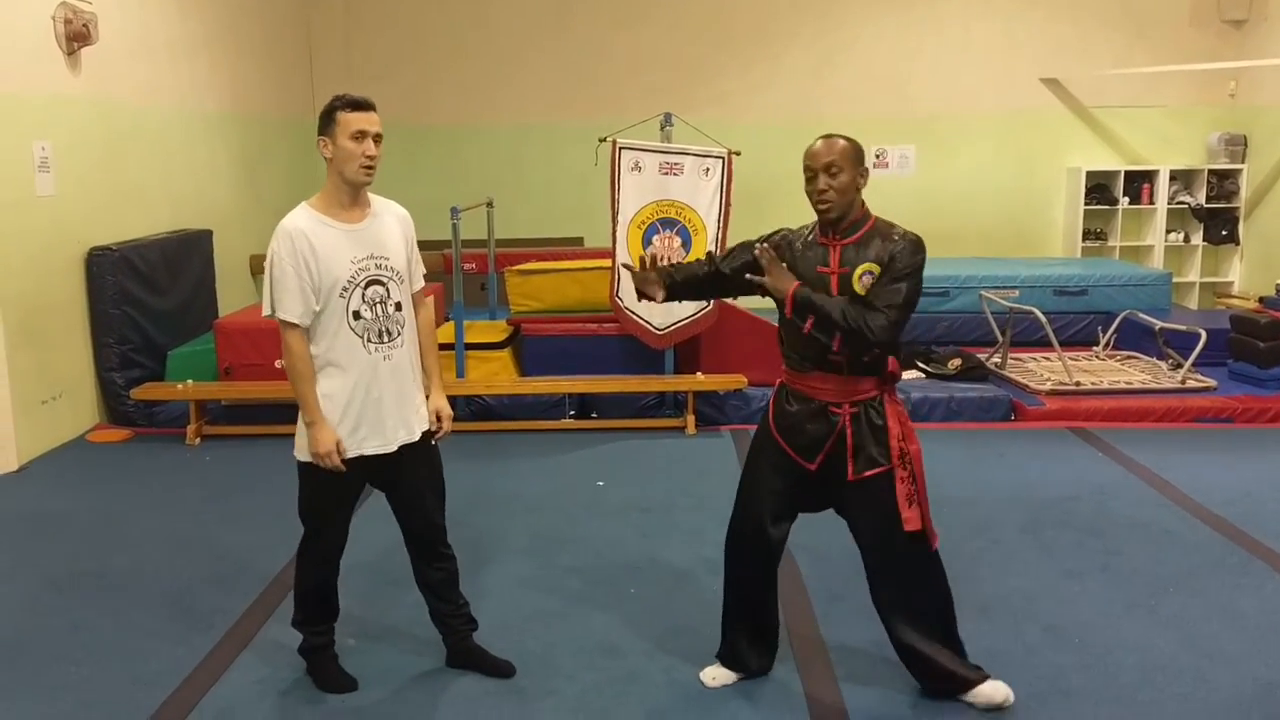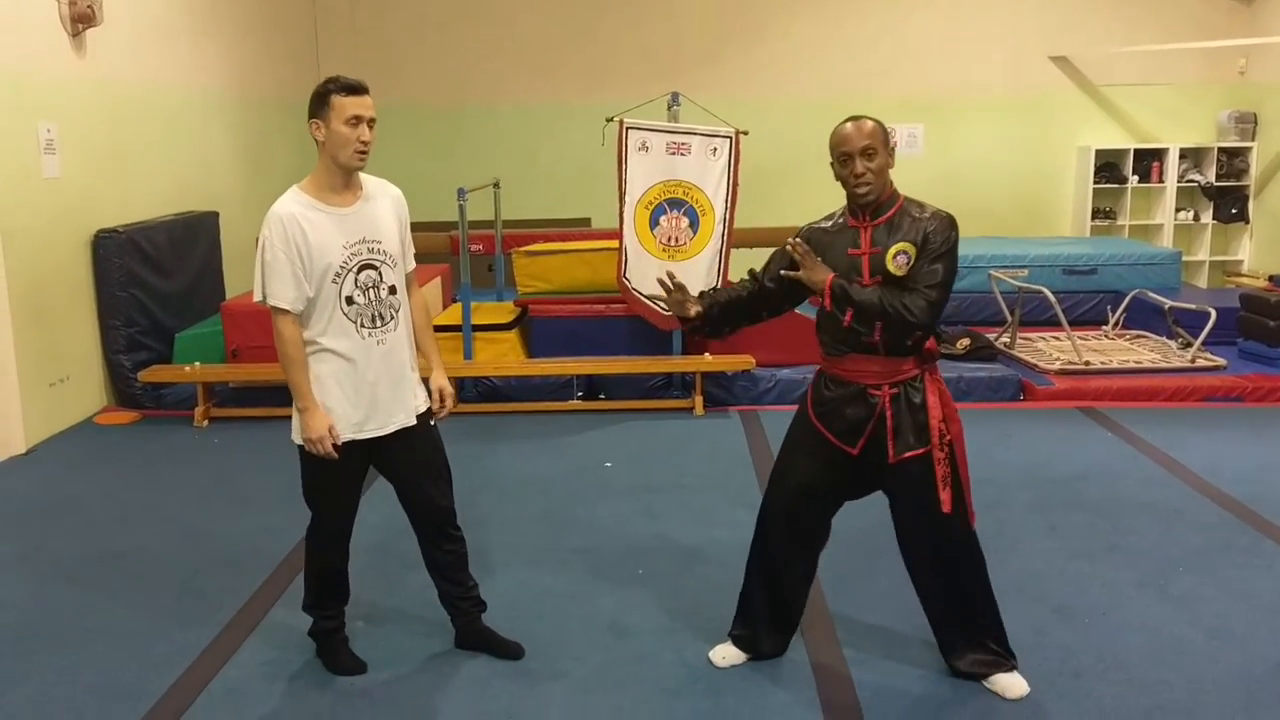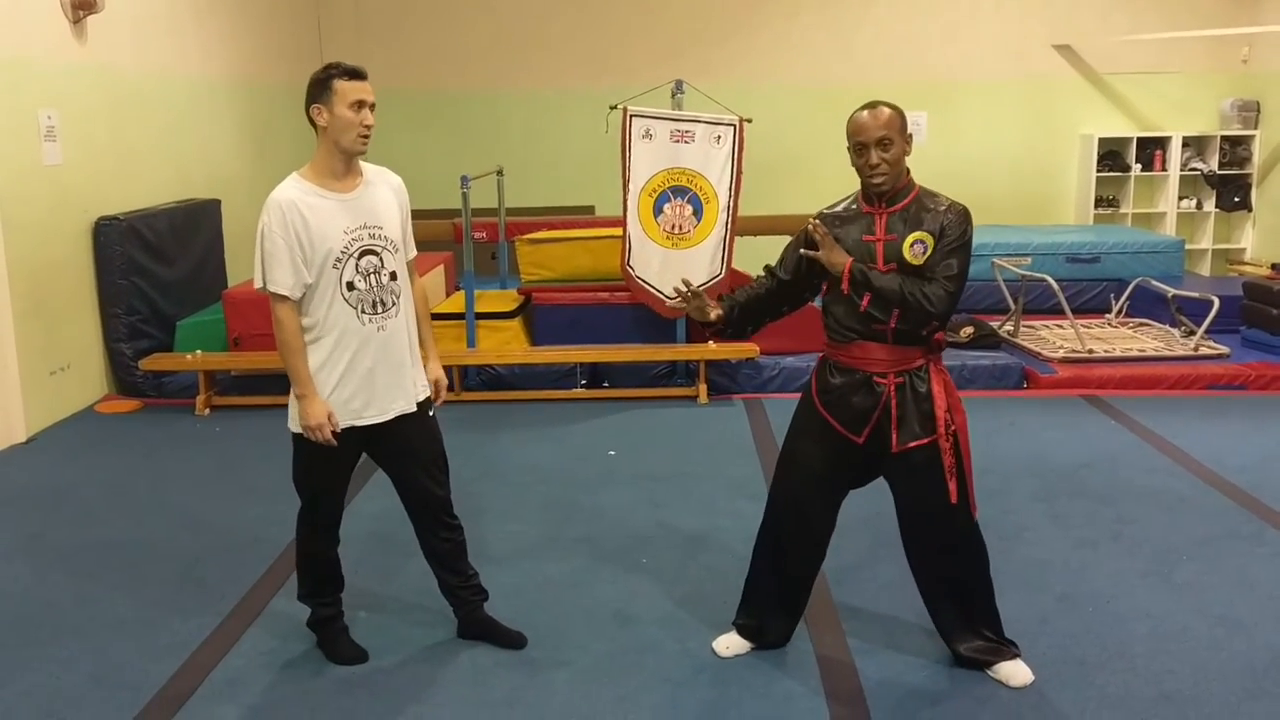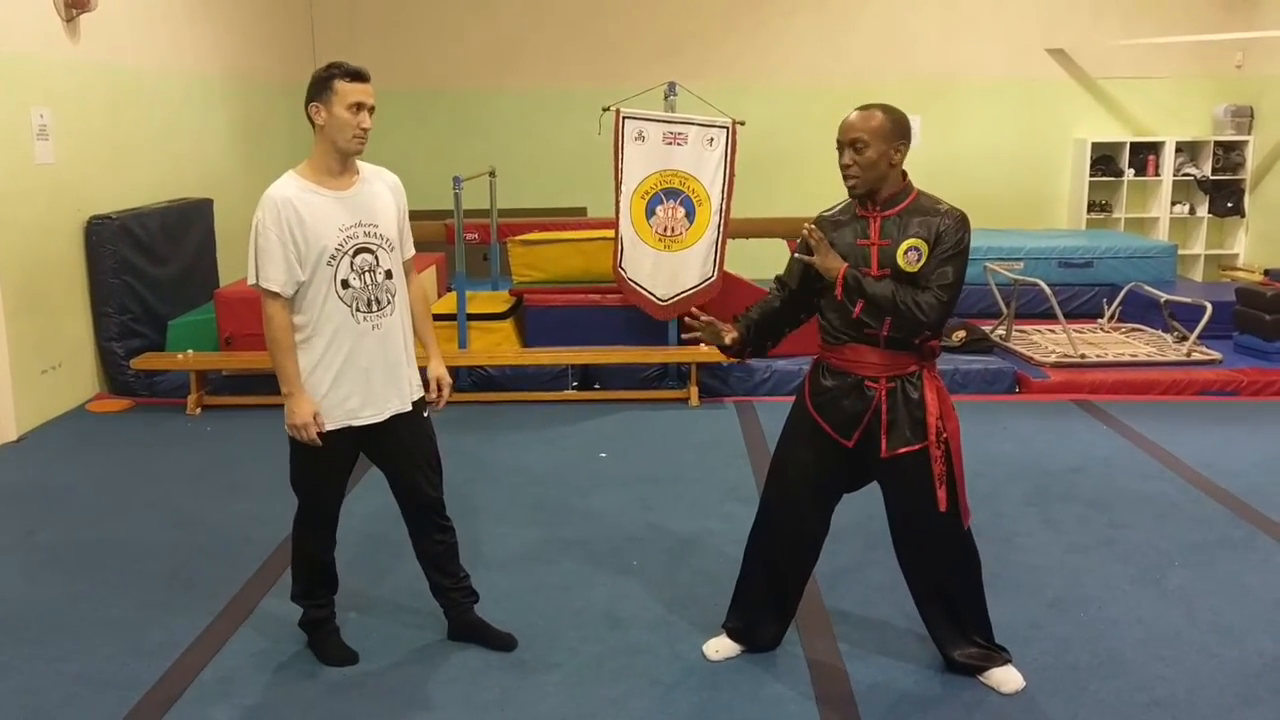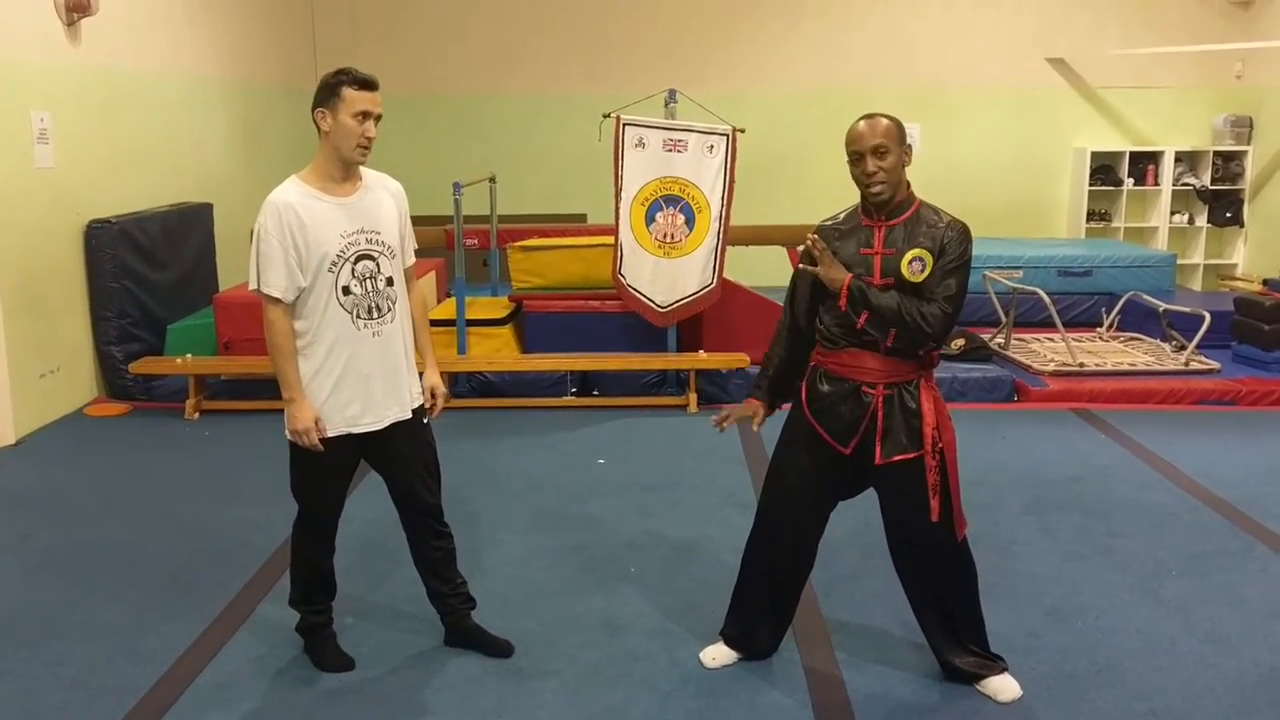
dt=0.5s
person 1, frame 1
left shoulder: (397, 219)
right shoulder: (297, 233)
right elbow: (293, 337)
left wrist: (435, 388)
right wrist: (315, 423)
left hip: (407, 421)
right hip: (339, 430)
left knee: (430, 536)
right knee: (323, 545)
left ankle: (459, 639)
right ankle: (318, 649)
person 1, frame 2
left shoulder: (390, 199)
right shoulder: (289, 218)
right elbow: (286, 322)
left wrist: (434, 366)
right wrist: (308, 408)
left hip: (403, 402)
right hip: (336, 415)
left knee: (438, 516)
right knee: (330, 531)
left ankle: (469, 621)
right ankle: (328, 632)
person 1, frame 3
left shoulder: (390, 187)
right shoulder: (289, 204)
right elbow: (283, 308)
left wrist: (430, 356)
right wrist: (307, 395)
left hip: (401, 392)
right hip: (332, 403)
left knee: (435, 506)
right knee: (321, 519)
left ankle: (470, 610)
right ankle: (327, 620)
person 1, frame 4
left shoulder: (387, 186)
right shoulder: (284, 202)
right elbow: (275, 305)
left wrist: (432, 355)
right wrist: (294, 394)
left hip: (397, 391)
right hip: (326, 402)
left knee: (428, 507)
right knee: (317, 518)
left ankle: (461, 612)
right ankle: (319, 622)
person 1, frame 5
left shoulder: (390, 194)
right shoulder: (287, 207)
right elbow: (276, 311)
left wrist: (429, 364)
right wrist: (295, 399)
left hip: (398, 399)
right hip: (327, 409)
left knee: (426, 514)
right knee: (317, 524)
left ankle: (457, 618)
right ankle: (316, 626)
person 2, frame 1
left shoulder: (900, 248)
right shoulder: (787, 245)
left elbow: (874, 332)
right elbow: (720, 272)
left wrist: (794, 295)
right wrist: (666, 282)
left hip: (868, 421)
right hip: (796, 416)
left knee: (902, 549)
right knee: (751, 536)
left ankle: (952, 672)
right ankle: (744, 655)
person 2, frame 2
left shoulder: (932, 228)
right shoulder: (819, 235)
left elbow: (916, 314)
right elbow: (761, 293)
left wrist: (833, 287)
right wrist: (701, 311)
left hip: (909, 404)
right hip: (836, 400)
left knee: (942, 536)
right knee: (786, 517)
left ankle: (983, 655)
right ankle: (757, 635)
person 2, frame 3
left shoulder: (947, 219)
right shoulder: (831, 222)
left elbow: (934, 304)
right elbow: (779, 287)
left wrist: (852, 271)
right wrist: (722, 313)
left hip: (914, 395)
right hip: (839, 389)
left knee: (944, 525)
right knee: (792, 510)
left ankle: (983, 644)
right ankle: (760, 625)
person 2, frame 4
left shoulder: (943, 224)
right shoulder: (829, 224)
left elbow: (927, 313)
right elbow: (789, 300)
left wrist: (846, 277)
right wrist: (739, 335)
left hip: (906, 400)
right hip: (832, 393)
left knee: (936, 532)
right knee: (784, 514)
left ankle: (976, 650)
right ankle: (750, 629)
person 2, frame 5
left shoulder: (946, 235)
right shoulder: (830, 234)
left elbow: (932, 325)
right elbow: (797, 324)
left wrist: (849, 287)
right wrist: (765, 394)
left hip: (904, 409)
right hip: (827, 402)
left knee: (931, 541)
right knee: (781, 524)
left ankle: (972, 658)
right ankle: (747, 636)
